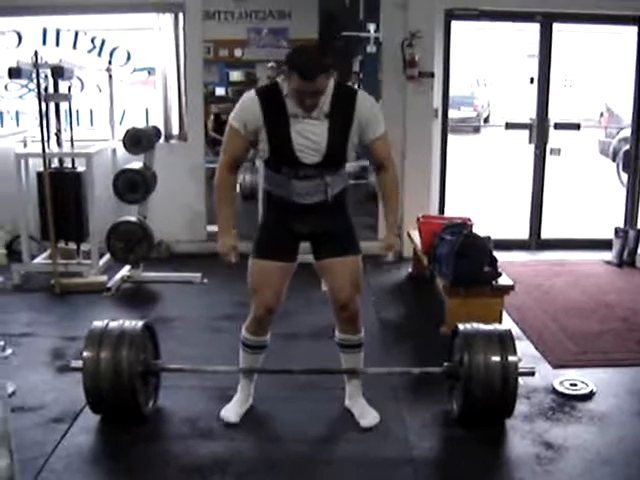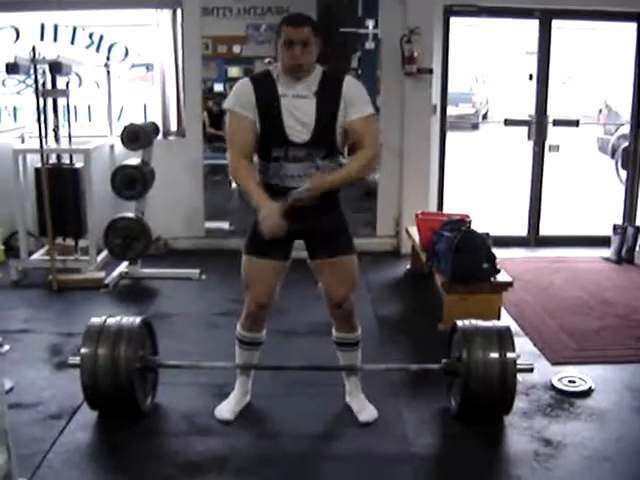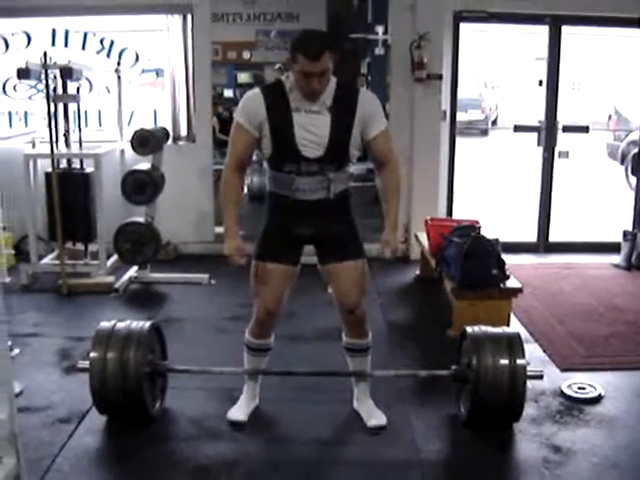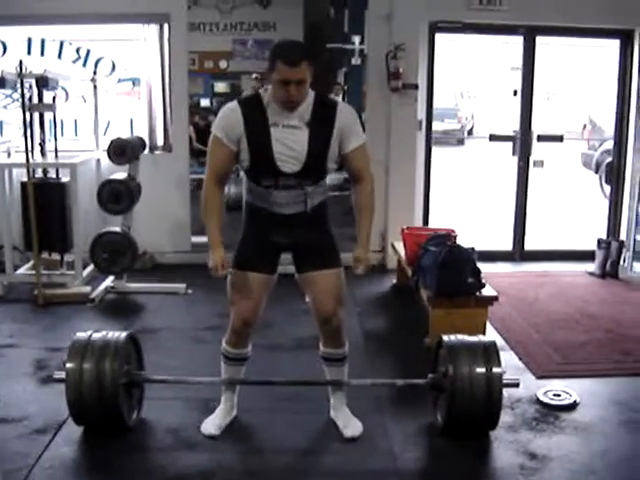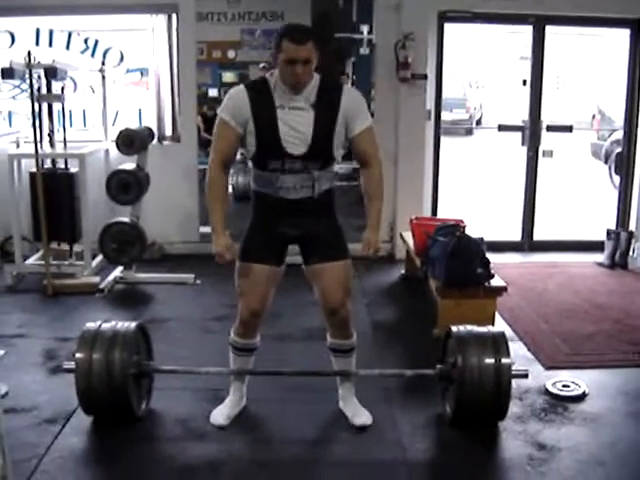
dt=1s
person 1, frame 1
left shoulder: (359, 105)
right shoulder: (256, 104)
left elbow: (385, 167)
right elbow: (227, 168)
left wrist: (393, 229)
right wrist: (225, 230)
left hip: (332, 213)
right hip: (280, 214)
left knee: (348, 306)
right knee: (262, 309)
left ankle: (354, 393)
right ankle: (244, 391)
person 1, frame 2
left shoulder: (346, 89)
right shoulder: (249, 90)
left elbow: (370, 150)
right elbow: (238, 156)
left wrist: (324, 183)
right wrist: (264, 204)
left hip: (326, 210)
right hip: (271, 210)
left knee: (342, 304)
right knee: (256, 305)
left ankle: (354, 389)
right ankle: (242, 387)
person 1, frame 3
left shoulder: (360, 102)
right shoulder: (259, 102)
left elbow: (387, 164)
right elbow: (234, 168)
left wrist: (391, 226)
right wrist: (231, 232)
left hip: (335, 216)
right hip: (283, 216)
left knee: (354, 309)
right knee: (264, 312)
left ankle: (362, 395)
right ankle: (250, 392)
person 1, frame 4
left shoulder: (339, 116)
right shoulder: (237, 115)
left elbow: (362, 179)
right elbow: (214, 181)
left wrist: (363, 242)
right wrist: (215, 245)
left hip: (313, 226)
right hip: (260, 226)
left knee: (331, 318)
right knee: (241, 320)
left ankle: (339, 404)
right ankle: (227, 403)
person 1, frame 5
left shoulder: (345, 99)
right shoulder: (243, 99)
left elbow: (371, 163)
right elbow: (218, 165)
left wrist: (373, 224)
right wrist: (218, 229)
left hip: (320, 216)
right hip: (267, 216)
left knee: (338, 310)
right knee: (250, 311)
left ankle: (347, 395)
right ankle: (236, 393)
